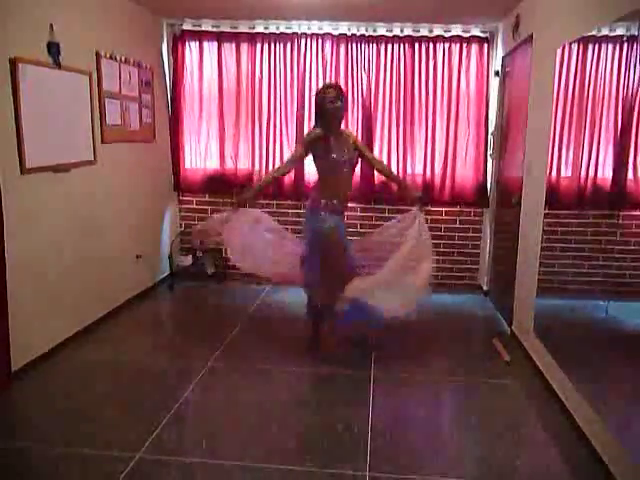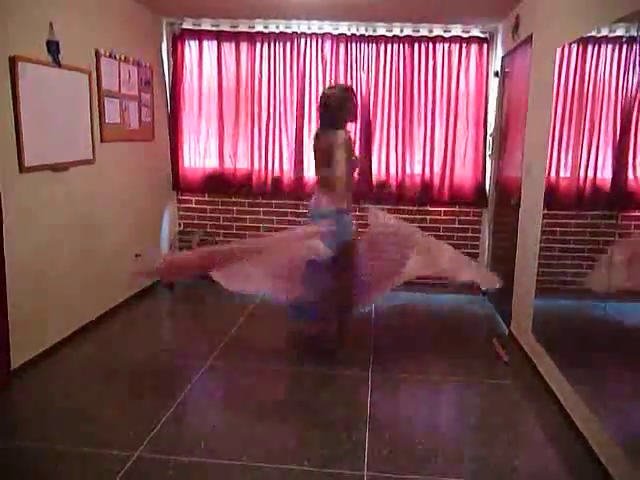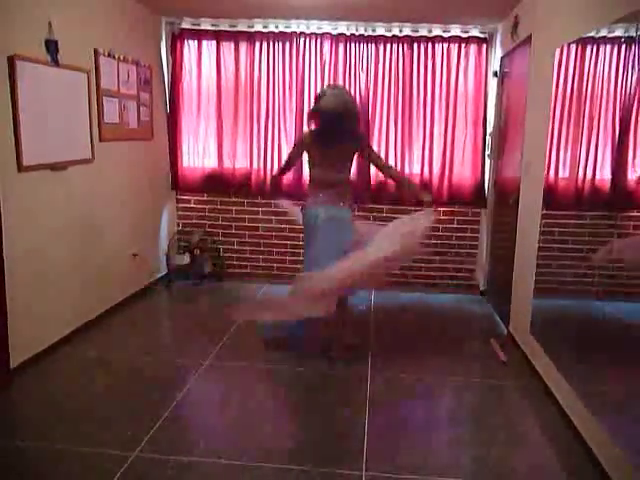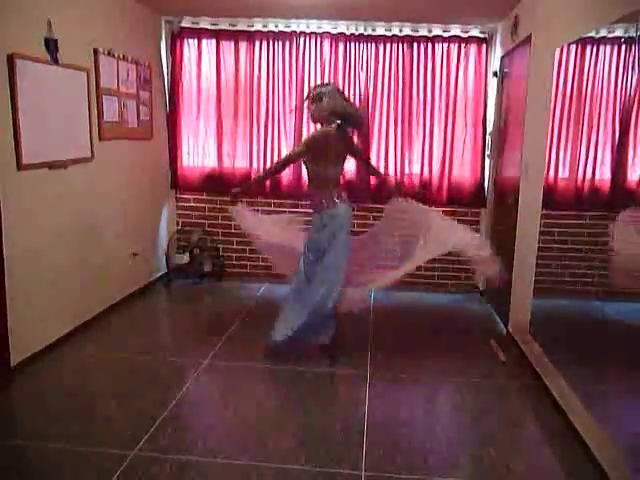
dt=0.2s
person 1, frame 1
left shoulder: (349, 138)
right shoulder: (317, 134)
left elbow: (376, 163)
right elbow: (288, 165)
left wrist: (406, 187)
right wrist: (253, 190)
left hip: (335, 212)
right hip: (322, 210)
left knee: (323, 274)
right knee: (340, 273)
left ankle: (315, 333)
right ankle: (320, 334)
person 1, frame 2
left shoulder: (324, 133)
right shoulder: (342, 135)
right elbow: (340, 171)
left wrist: (345, 196)
right wrist: (342, 202)
left hip: (322, 204)
right hip: (335, 209)
left knee: (324, 274)
right knee: (348, 277)
left ankle: (323, 325)
right ankle: (340, 336)
person 1, frame 3
left shoulder: (309, 136)
right shoulder: (356, 139)
left elbow: (288, 166)
right elbow: (387, 168)
left wrist: (273, 181)
right wrist: (419, 192)
left hip: (315, 207)
right hip: (341, 208)
left knee: (321, 274)
right ankle: (340, 336)
person 1, frame 4
left shoulder: (322, 135)
right shoulder: (342, 133)
left elbow: (284, 163)
right elbow: (366, 162)
left wrist: (247, 186)
right wrist: (386, 183)
left hip: (328, 208)
right hip: (338, 205)
left knee: (318, 276)
right knee: (328, 278)
right ankle: (325, 338)
